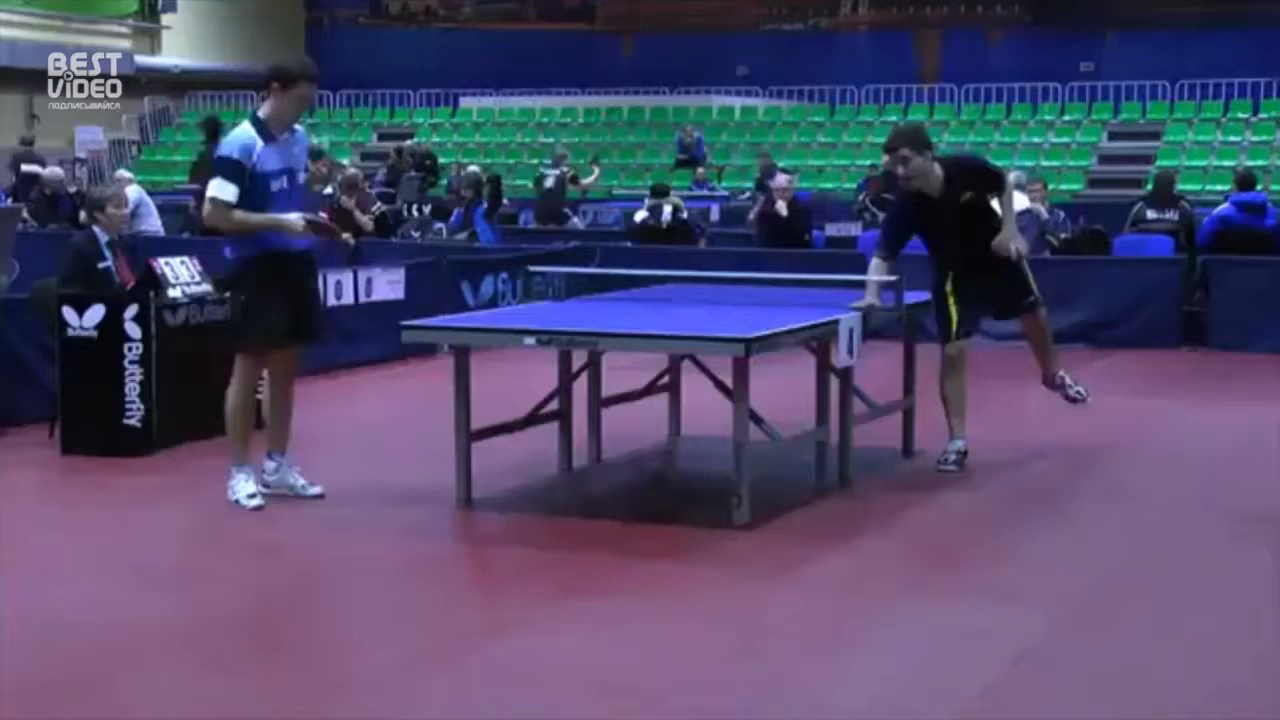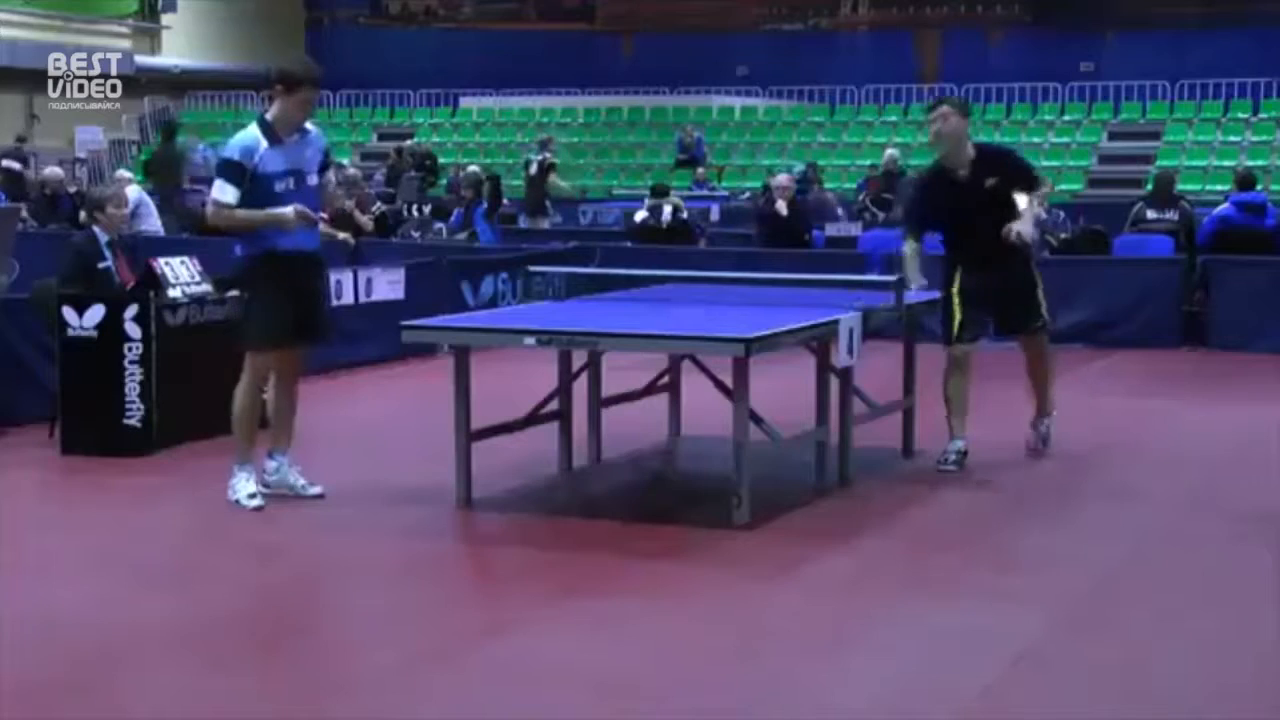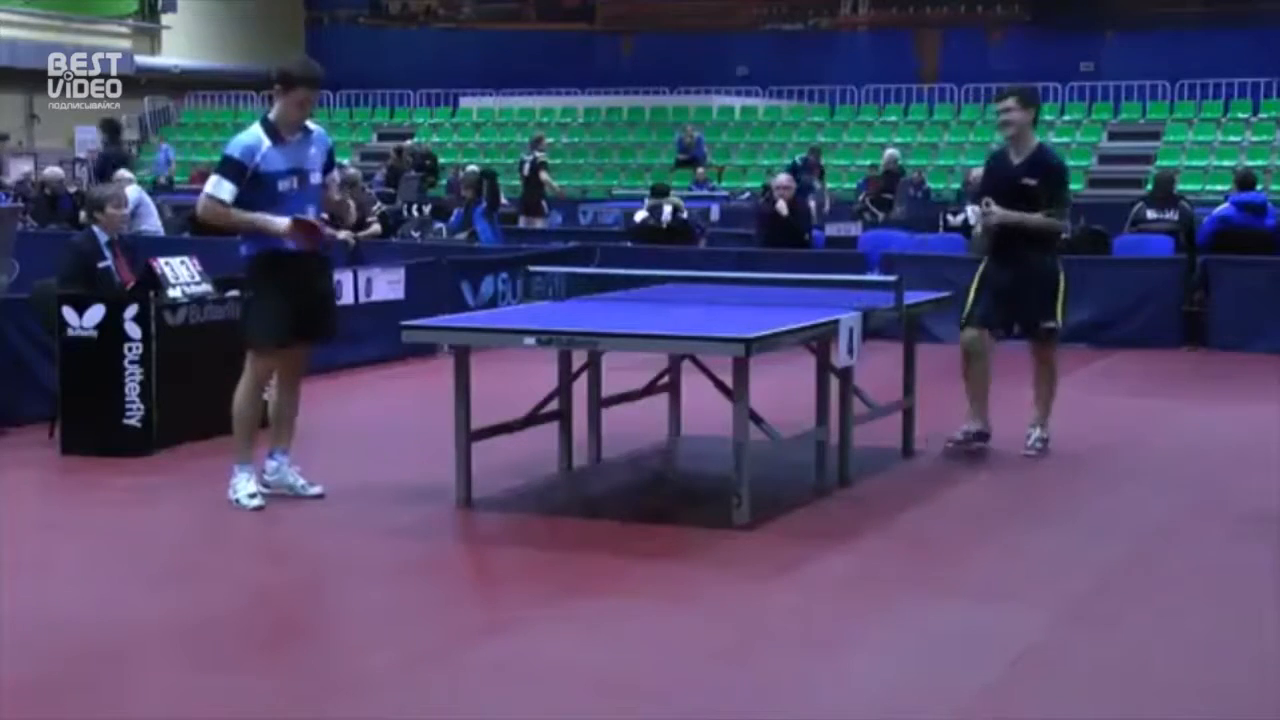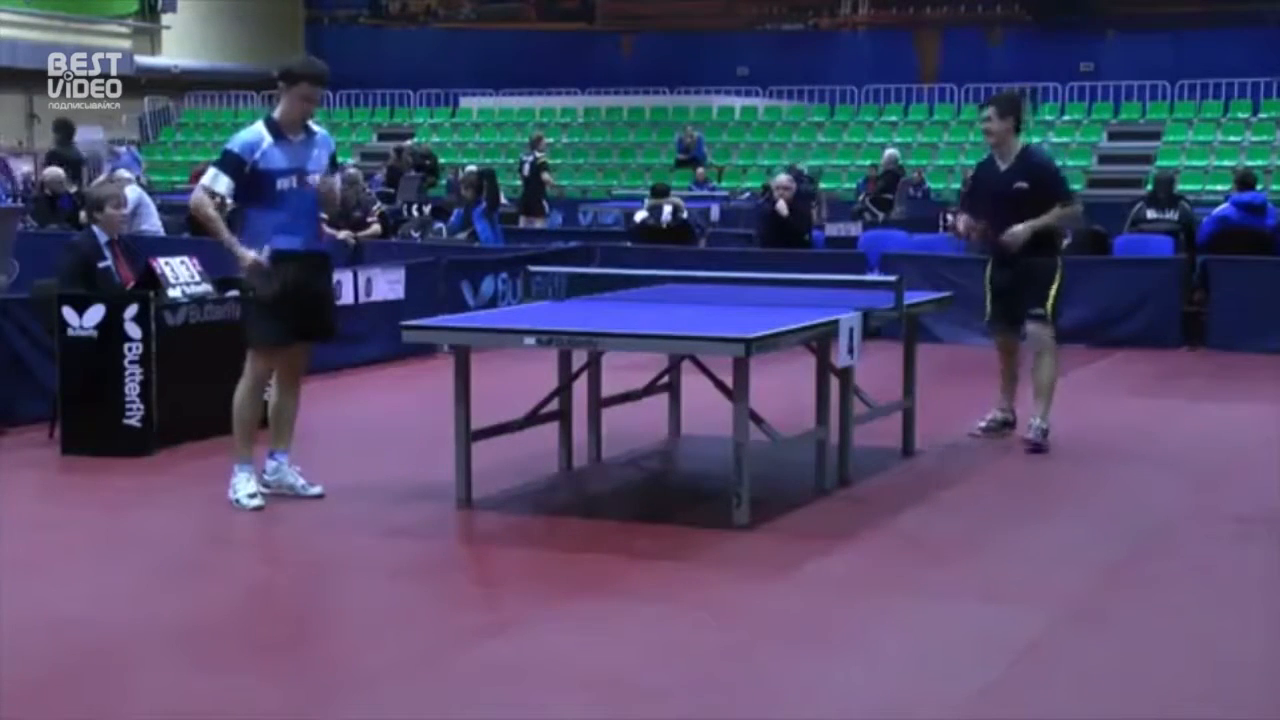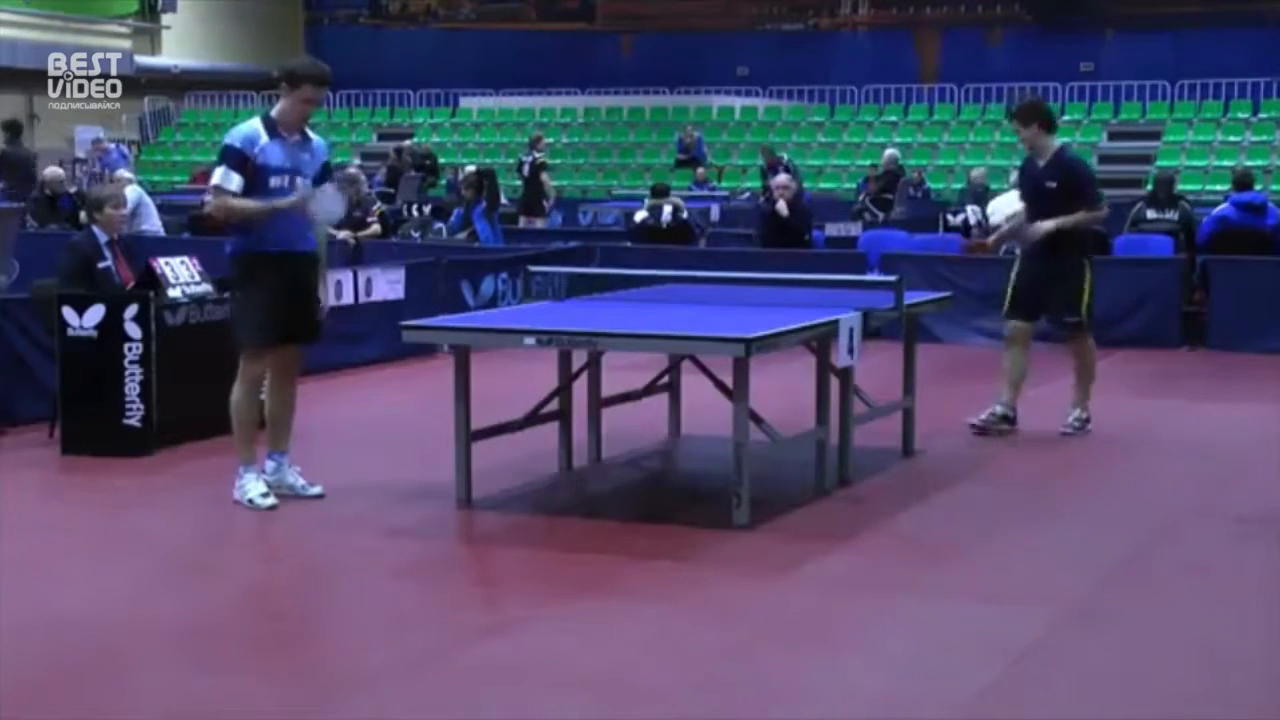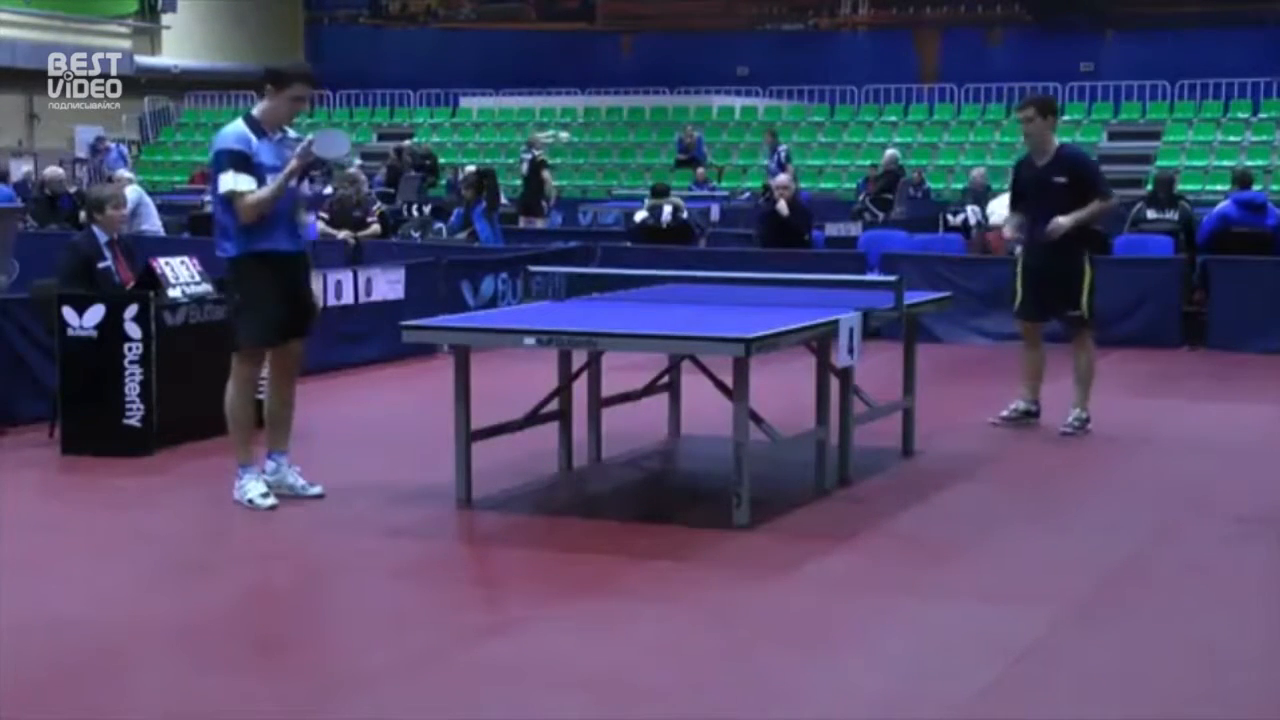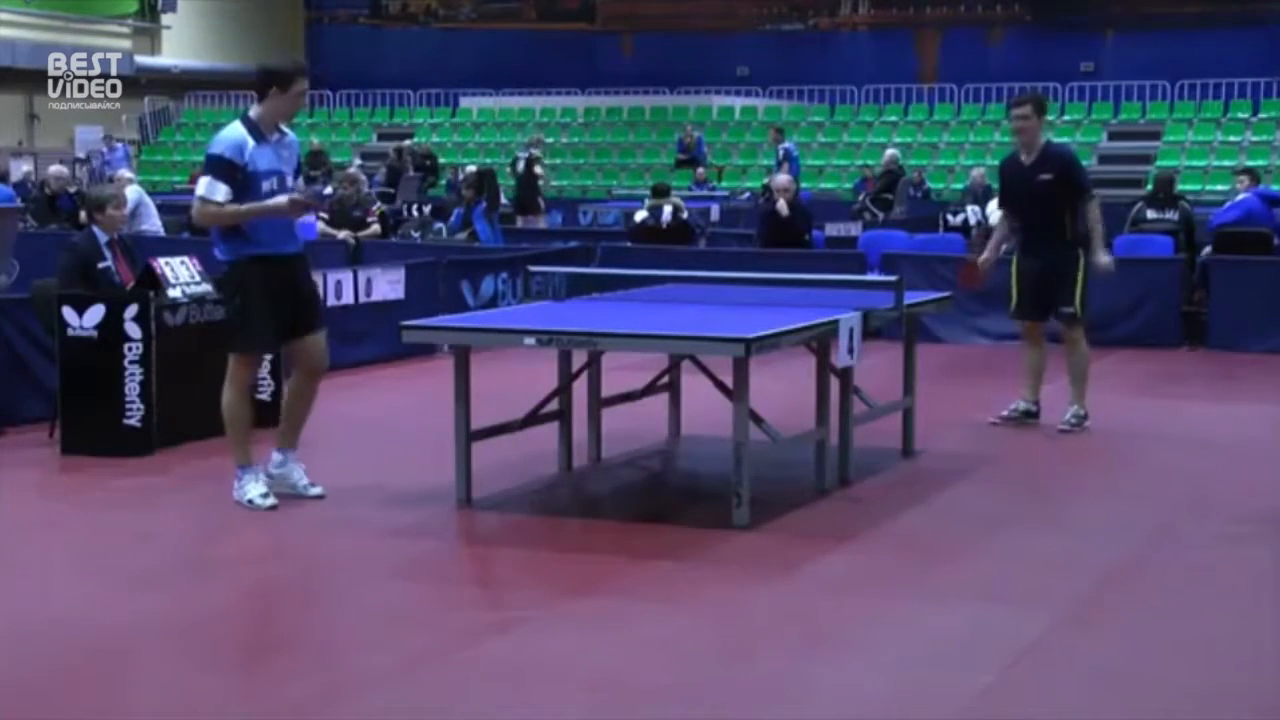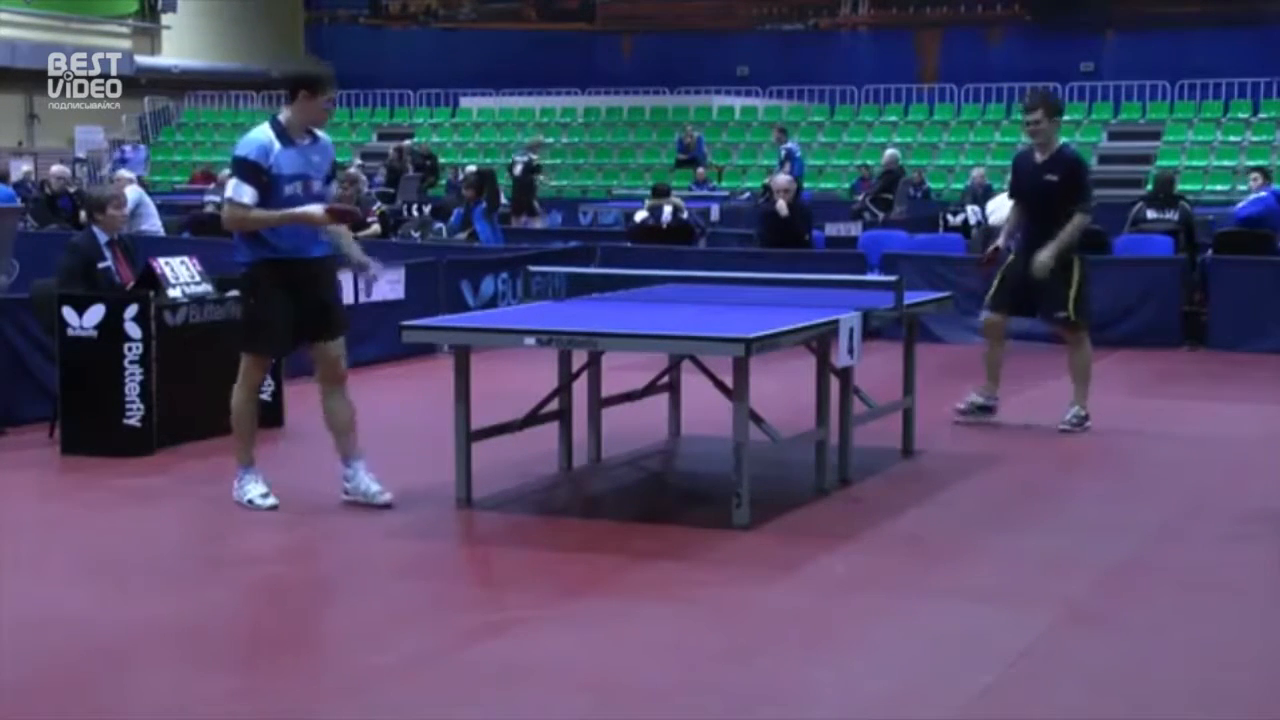
dt=0.5s
person 1, frame 1
left shoulder: (299, 139)
right shoulder: (239, 145)
right elbow: (214, 214)
right wrist: (277, 222)
left hip: (297, 263)
right hip: (257, 268)
left knee: (286, 370)
right knee: (250, 369)
left ankle: (276, 466)
right ankle: (240, 472)
person 1, frame 2
left shoulder: (315, 139)
right shoulder: (245, 146)
right elbow: (216, 213)
right wrist: (273, 215)
left hip: (307, 264)
right hip: (267, 267)
left knee: (291, 369)
right knee: (259, 369)
left ankle: (278, 466)
right ankle: (242, 472)
person 1, frame 3
left shoulder: (320, 139)
right shoulder: (248, 146)
right elbow: (207, 207)
left wrist: (340, 208)
right wrist: (265, 222)
left hip: (311, 264)
right hip: (269, 267)
left knee: (293, 368)
right knee: (259, 367)
left ankle: (278, 465)
right ankle: (242, 472)
person 1, frame 4
left shoulder: (323, 141)
right shoulder: (249, 143)
right elbow: (200, 200)
left wrist: (328, 193)
right wrist: (238, 249)
left hip: (311, 264)
right hip: (270, 269)
left knee: (293, 369)
right knee: (260, 368)
left ankle: (279, 465)
right ankle: (242, 472)
person 1, frame 5
left shoulder: (316, 147)
right shoulder: (244, 139)
right elbow: (219, 206)
left wrist: (321, 275)
right wrist: (283, 204)
left hip: (300, 265)
right hip: (257, 266)
left knee: (288, 369)
right knee: (254, 369)
left ankle: (278, 466)
right ankle: (246, 473)
person 1, frame 6
left shoulder: (292, 140)
right shoulder: (234, 140)
right elbow: (247, 210)
left wrist: (307, 269)
right wrist: (290, 171)
left hip: (290, 262)
right hip: (252, 266)
left knee: (287, 367)
right knee: (248, 368)
left ankle: (278, 465)
right ankle: (246, 474)
person 1, frame 7
left shoulder: (290, 141)
right shoulder: (230, 144)
right elbow: (202, 213)
right wrist: (267, 207)
left hip: (290, 262)
right hip: (249, 269)
left knee: (313, 363)
right knee: (243, 372)
left ankle: (282, 460)
right ankle: (245, 474)
person 1, frame 8
left shoulder: (323, 146)
right shoulder: (257, 146)
right elbow: (232, 216)
left wrist: (356, 254)
right wrist: (297, 216)
left hip: (315, 267)
right hip: (268, 271)
left knee: (334, 369)
right knee: (253, 373)
left ankle: (353, 473)
right ankle: (246, 475)
person 2, frame 1
left shoulder: (968, 168)
right shoulder: (906, 206)
left elbow: (1003, 185)
right elbow: (882, 255)
left wrist: (1010, 228)
right wrist: (872, 294)
left hip: (999, 257)
right hip: (957, 274)
left knee: (1035, 315)
right knee: (953, 353)
left ankle: (1052, 373)
right ankle: (957, 441)
person 2, frame 2
left shoulder: (999, 159)
right shoulder: (931, 183)
left elbow: (1036, 188)
right elbow: (912, 237)
left wrist: (1027, 219)
right wrist: (914, 278)
left hip: (1013, 264)
right hip: (967, 274)
left knee: (1036, 343)
right knee: (958, 354)
left ankle: (1043, 417)
right ankle: (957, 440)
person 2, frame 3
left shoulder: (1049, 164)
right shoulder: (995, 162)
left elbow: (1057, 223)
left wrist: (1006, 217)
right wrist: (986, 222)
left hip: (1039, 267)
right hip: (998, 264)
left knee: (1043, 347)
right knee: (972, 339)
left ankle: (1039, 428)
right ankle: (978, 424)
person 2, frame 4
left shoulder: (1039, 164)
right shoulder: (983, 170)
left elbow: (1071, 209)
right elbow: (973, 218)
left wrist: (1029, 227)
right wrist: (965, 224)
left hip: (1039, 263)
right hip: (1002, 265)
left knee: (1040, 337)
right knee: (1005, 341)
left ankle: (1039, 422)
right ankle: (1005, 413)
person 2, frame 5
left shoulder: (1073, 166)
right shoulder: (1029, 166)
left elbow: (1097, 212)
left wrist: (1054, 225)
right wrist: (999, 235)
left hip: (1069, 263)
right hip: (1033, 260)
left knee: (1078, 336)
right knee: (1015, 332)
left ankle: (1081, 410)
right ankle: (1005, 410)
person 2, frame 6
left shoulder: (1077, 160)
right shoulder: (1023, 166)
left elbow: (1106, 201)
left wrist: (1072, 219)
right wrist: (1010, 229)
left hip: (1071, 259)
right hip: (1034, 258)
left knee: (1080, 333)
right knee: (1029, 331)
left ankle: (1081, 410)
right ankle: (1029, 403)
person 2, frame 7
left shoulder: (1062, 158)
right shoulder: (1008, 166)
left elbow: (1088, 203)
left wrist: (1098, 250)
right wrist: (990, 251)
left hip: (1064, 255)
right hip: (1027, 257)
left knee: (1071, 329)
right knee: (1029, 330)
left ankle: (1078, 408)
right ankle: (1029, 403)
person 2, frame 8
left shoulder: (1071, 162)
right shoulder: (1021, 161)
left elbow: (1083, 215)
left wrist: (1052, 250)
right wrist: (1004, 238)
left hip: (1058, 261)
right hip: (1023, 256)
left knee: (1073, 332)
right knee: (991, 321)
left ankle: (1080, 408)
right ankle: (986, 397)
